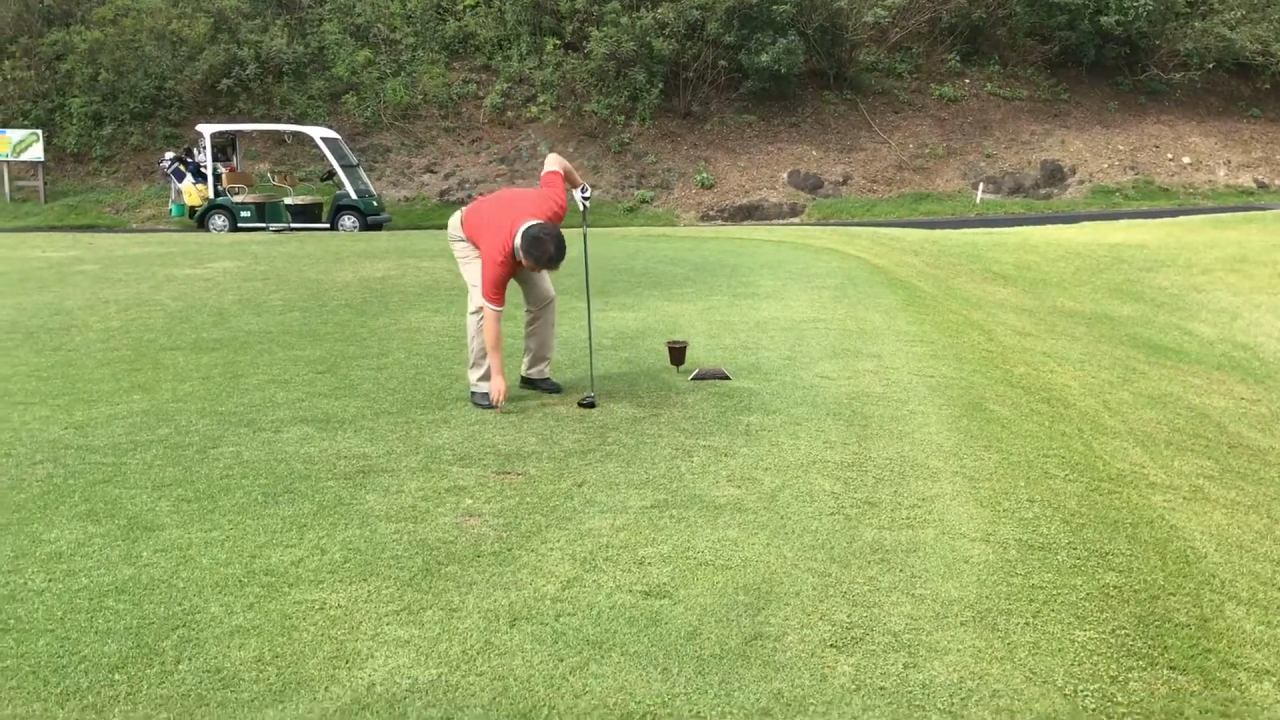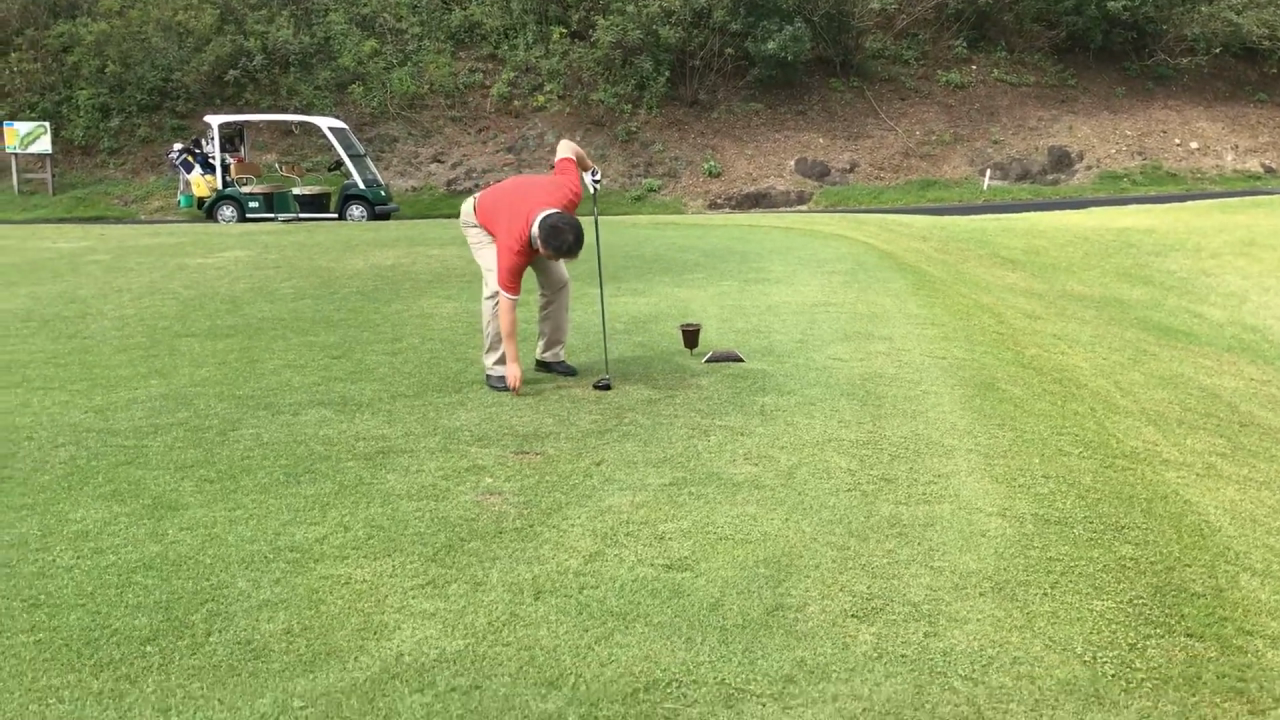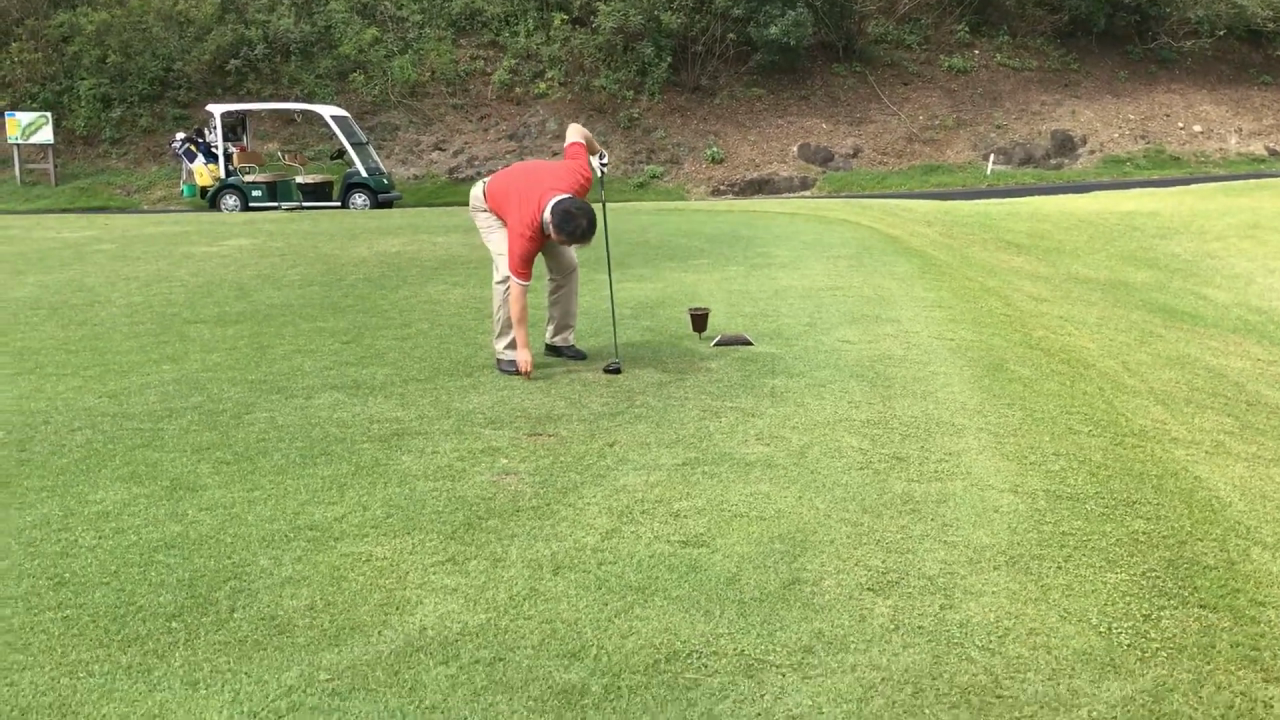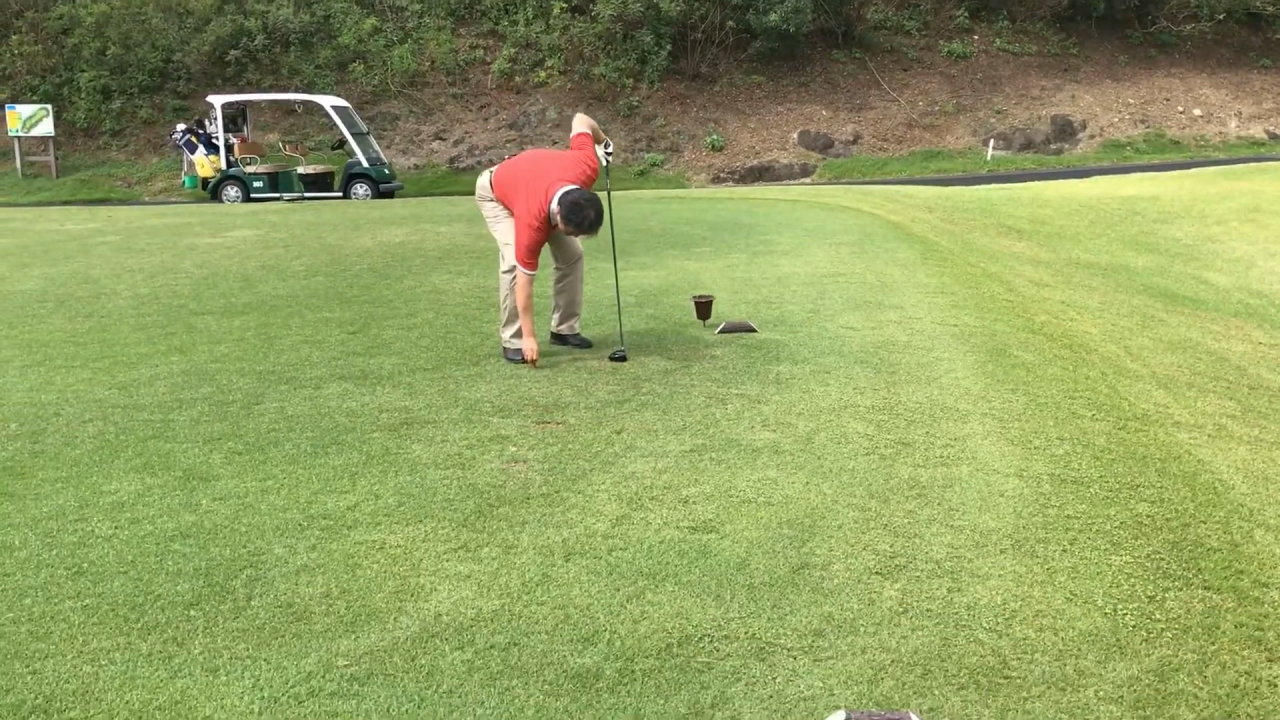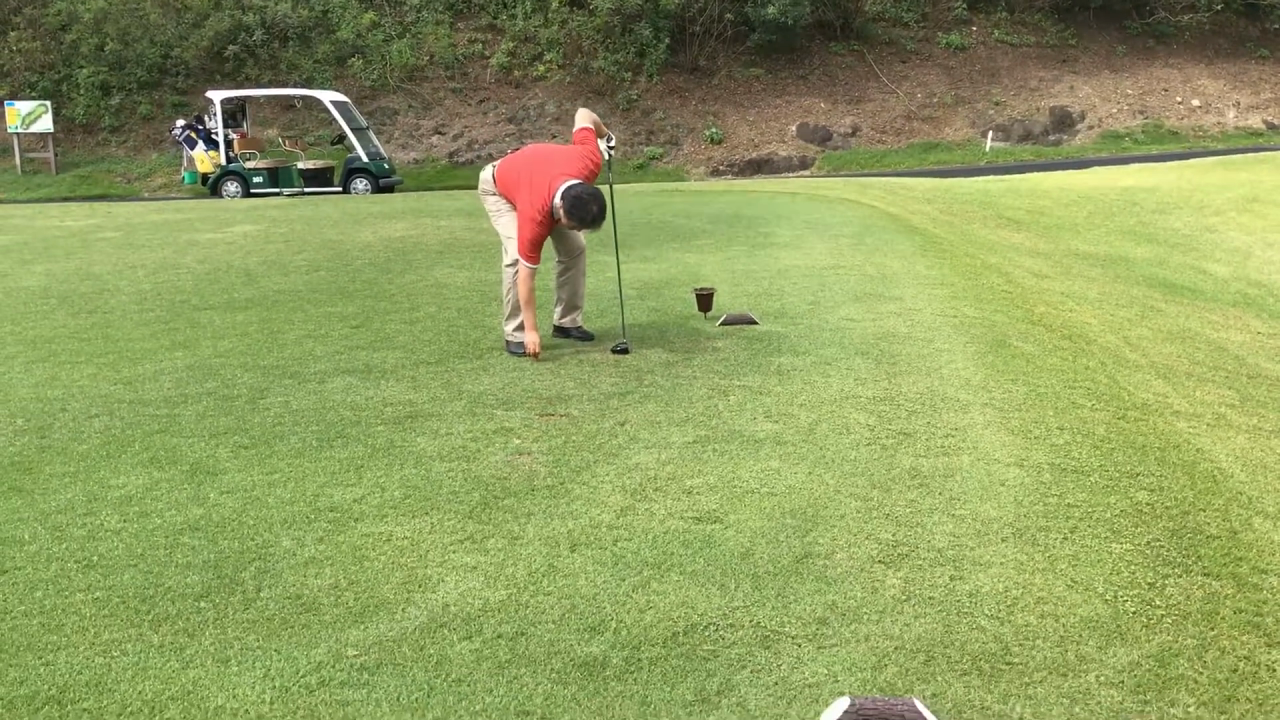
dt=0.2s
person 1, frame 1
left shoulder: (555, 206)
right shoulder: (498, 257)
left elbow: (554, 160)
right elbow: (491, 318)
left wrist: (579, 185)
right wrist: (498, 376)
left hip: (513, 226)
right hip: (467, 234)
left knee: (544, 297)
right knee: (480, 303)
left ankle: (535, 373)
right ankle: (481, 384)
person 1, frame 2
left shoulder: (570, 193)
right shoulder: (515, 246)
left elbow: (566, 146)
right elbow: (507, 305)
left wrist: (590, 169)
right wrist: (513, 363)
left hip: (522, 208)
right hip: (479, 219)
left knee: (558, 281)
right knee: (496, 288)
left ankle: (550, 356)
right ankle: (496, 367)
person 1, frame 3
left shoulder: (581, 178)
right shoulder: (526, 231)
left elbow: (575, 130)
right elbow: (518, 291)
left wrist: (598, 153)
right wrist: (523, 349)
left hip: (532, 192)
right hip: (489, 204)
left knee: (566, 266)
right knee: (507, 273)
left ankle: (559, 341)
right ankle: (507, 352)
person 1, frame 4
left shoulder: (588, 168)
right shoulder: (533, 221)
left elbow: (581, 120)
right elbow: (524, 280)
left wrist: (603, 141)
right wrist: (529, 337)
left hip: (538, 180)
right hip: (495, 193)
left knee: (572, 255)
right knee: (514, 262)
left ankle: (565, 329)
right ankle: (513, 340)
person 1, frame 5
left shoulder: (590, 163)
right shoulder: (536, 215)
left elbow: (583, 115)
right elbow: (526, 274)
left wrist: (605, 136)
right wrist: (531, 330)
left hip: (540, 175)
right hip: (498, 187)
left knee: (574, 248)
right knee: (517, 256)
left ankle: (567, 322)
right ankle: (516, 334)
